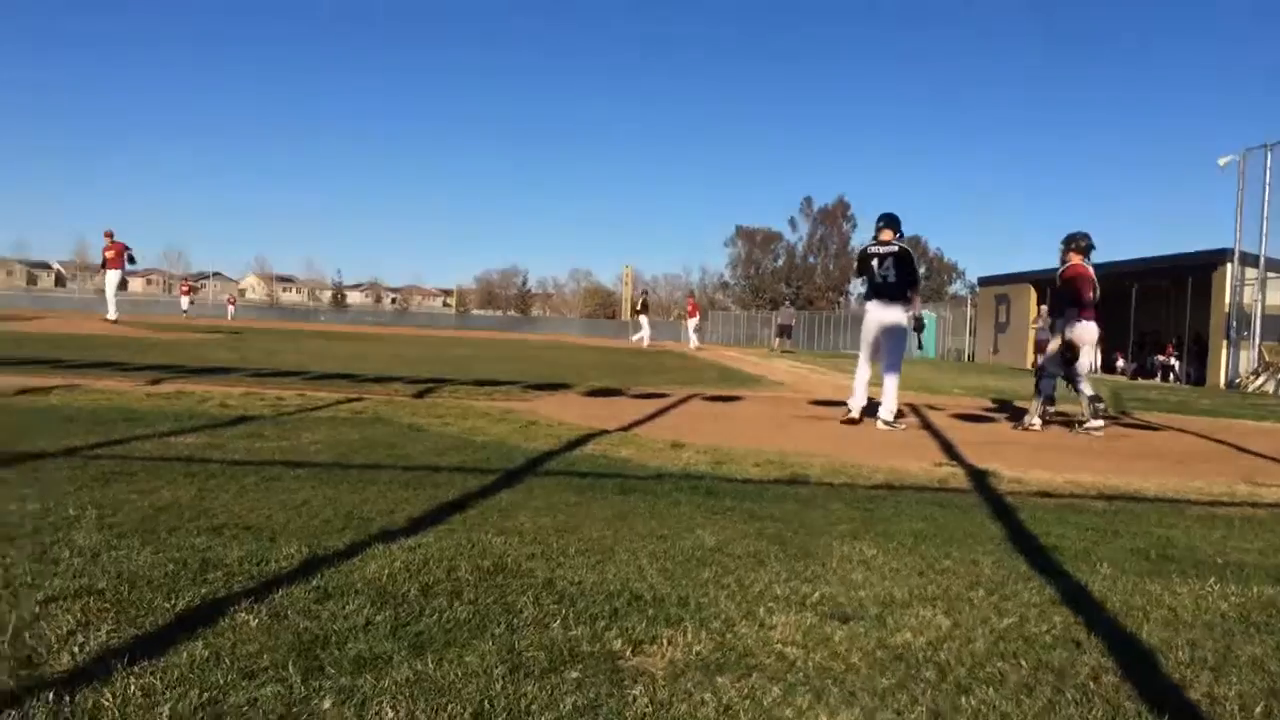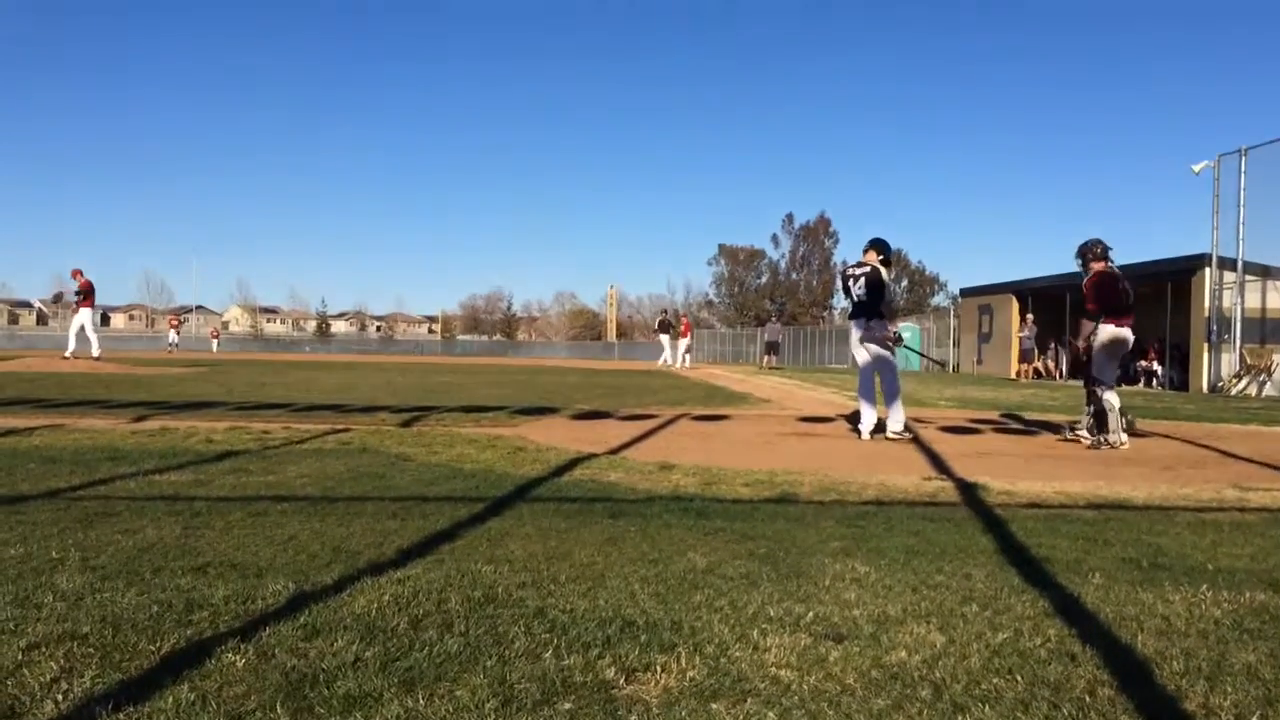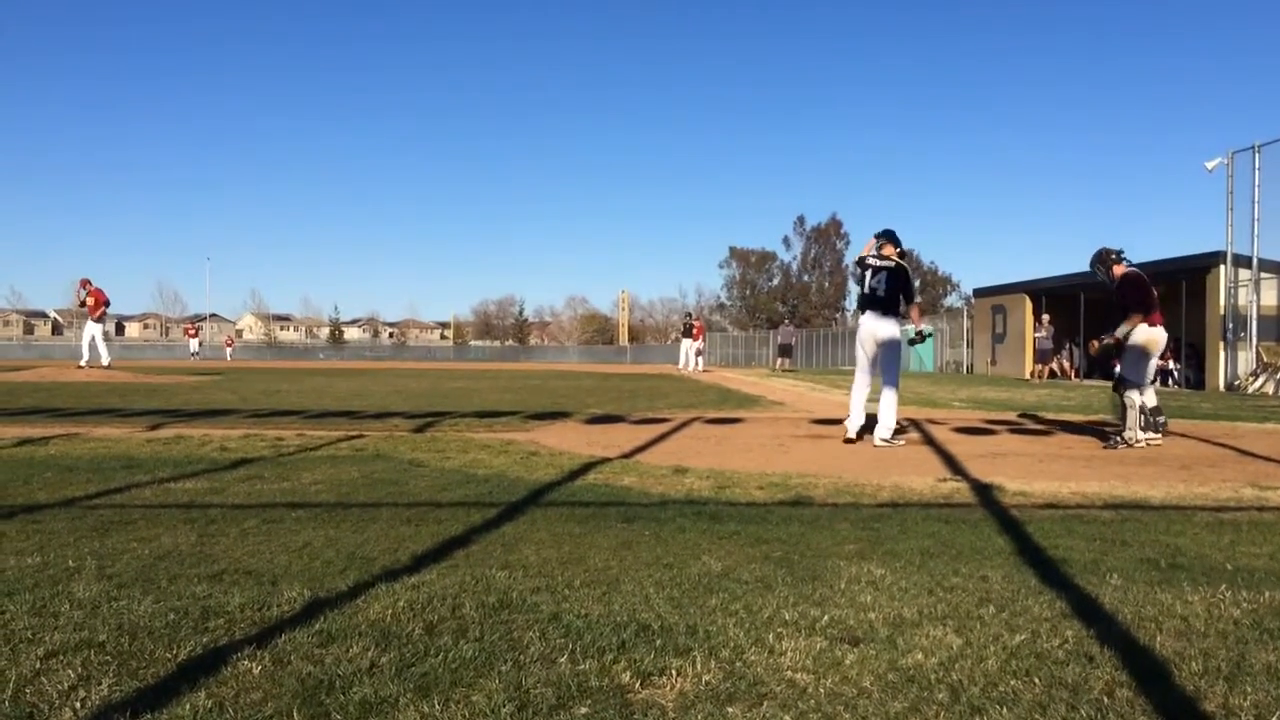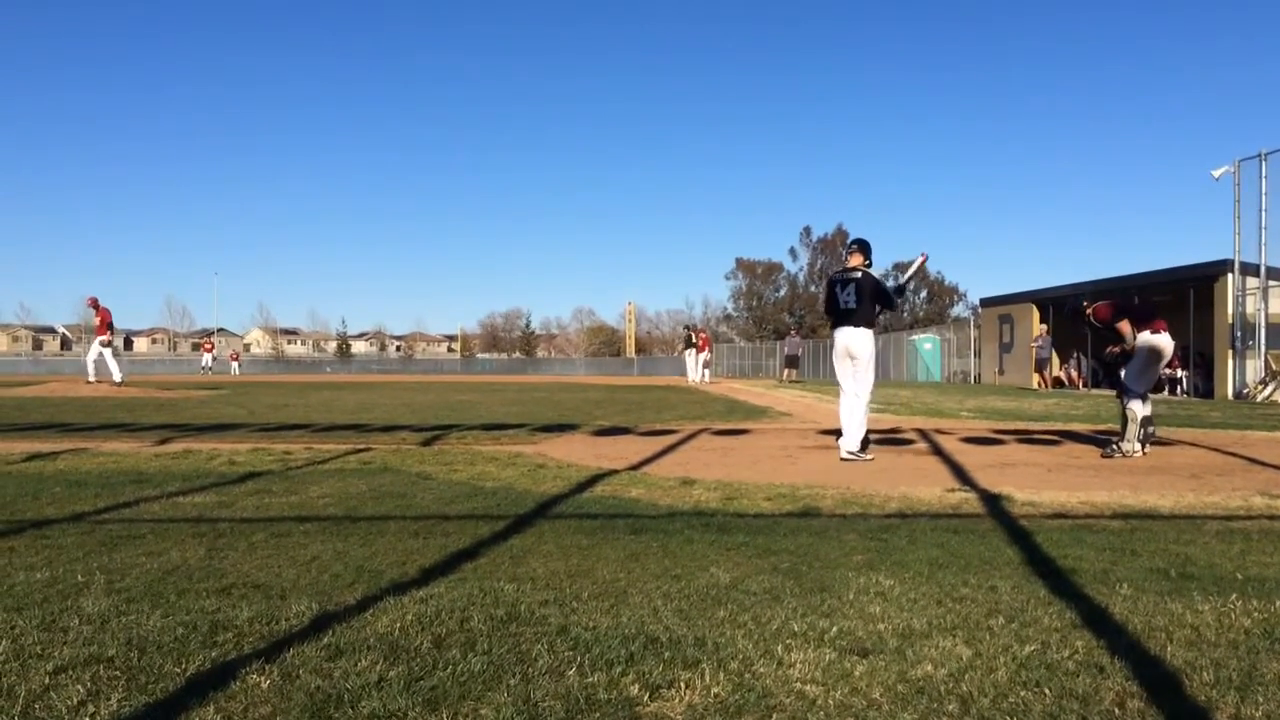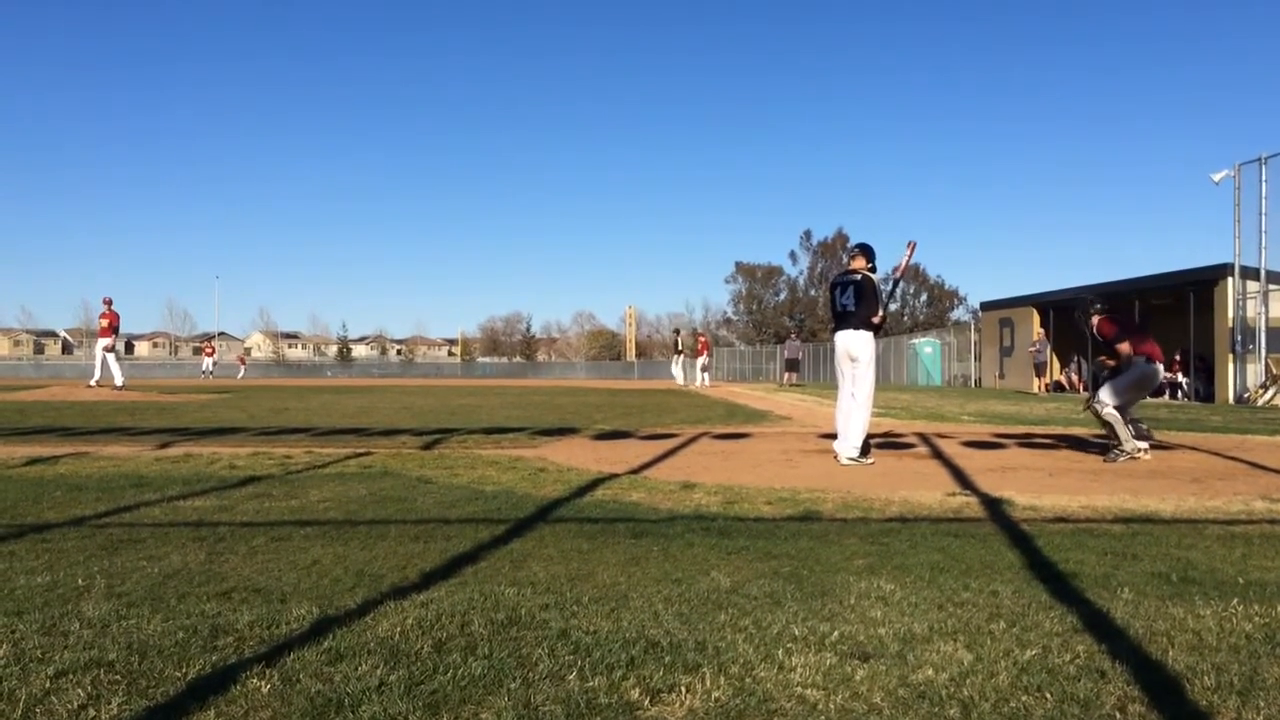
dt=1s
person 1, frame 1
left shoulder: (866, 251)
right shoulder: (905, 253)
left elbow: (858, 272)
right elbow: (914, 287)
right wrist: (917, 313)
left hip: (873, 309)
right hip: (897, 311)
left knee: (865, 360)
right knee: (892, 366)
left ankle: (855, 407)
right ankle: (886, 417)
person 1, frame 2
left shoulder: (847, 272)
right shoulder: (878, 271)
right elbow: (885, 304)
right wrist: (894, 329)
left hip: (856, 328)
right hip: (875, 328)
left knee: (865, 378)
right knee: (890, 378)
left ankle: (865, 428)
right ankle: (895, 427)
person 1, frame 3
left shoulder: (866, 261)
right shoulder: (900, 268)
right elbow: (911, 303)
left wrist: (875, 239)
right wrist: (918, 328)
left hip: (865, 322)
right hip: (888, 325)
left knee: (861, 377)
right knee: (890, 381)
left ankle: (853, 426)
right ankle: (884, 434)
person 1, frame 4
left shoulder: (834, 279)
right shoulder: (868, 279)
left elbow: (828, 312)
right elbow: (891, 304)
right wrist: (898, 293)
left hip: (839, 335)
right hip: (861, 335)
left knee: (847, 391)
right knee: (861, 392)
left ankle: (849, 440)
right ankle: (851, 446)
person 1, frame 5
left shoulder: (836, 282)
right shoulder: (867, 280)
left elbow: (835, 315)
right elbow: (876, 318)
right wrist: (879, 323)
left hip: (840, 338)
right hip: (861, 337)
left knee: (845, 393)
right knee: (861, 394)
left ankle: (843, 446)
right ankle: (852, 450)
person 2, frame 1
left shoulder: (1071, 271)
right shoulder: (1089, 273)
left elbow: (1072, 304)
left wrist: (1069, 335)
left hip: (1073, 328)
right hip: (1090, 328)
left knee: (1048, 371)
right knee: (1079, 375)
left ankle: (1034, 419)
right ankle: (1095, 420)
person 2, frame 2
left shoulder: (1096, 279)
right shoulder: (1118, 277)
left elbow: (1091, 315)
left wrist: (1081, 340)
left hip: (1108, 333)
right hip: (1123, 332)
left knee: (1103, 385)
right knee: (1095, 382)
left ankle: (1116, 436)
right ankle: (1085, 430)
person 2, frame 3
left shoulder: (1128, 278)
right shoulder: (1133, 278)
left elbow: (1137, 313)
left wrist: (1116, 336)
right wrist: (1119, 335)
left hip: (1145, 332)
right hip: (1156, 332)
left knee: (1127, 382)
right knee: (1144, 383)
left ankle: (1131, 433)
right ankle: (1152, 431)
person 2, frame 4
left shoulder: (1098, 312)
right shoulder: (1108, 308)
left elbow: (1127, 329)
left wrist: (1124, 348)
right wrist: (1121, 348)
left hip: (1151, 340)
right hip: (1165, 340)
left knee: (1130, 391)
right knee: (1140, 391)
left ankle: (1129, 445)
right ankle: (1143, 440)
person 2, frame 5
left shoulder: (1102, 324)
right shoulder: (1111, 323)
left elbow: (1126, 355)
left wrist: (1116, 367)
right wrist: (1114, 365)
left hip: (1144, 366)
right hip: (1153, 368)
left knee: (1098, 403)
right knee: (1118, 407)
left ankle: (1128, 446)
right ankle: (1140, 445)
